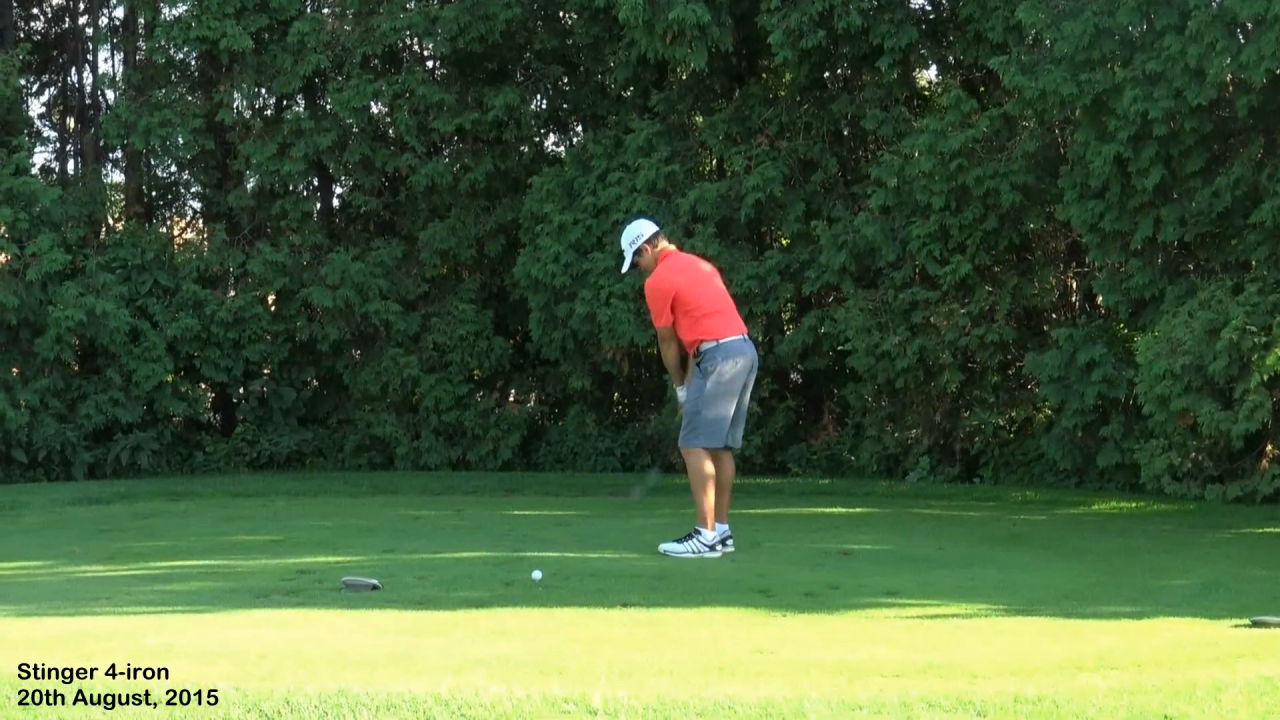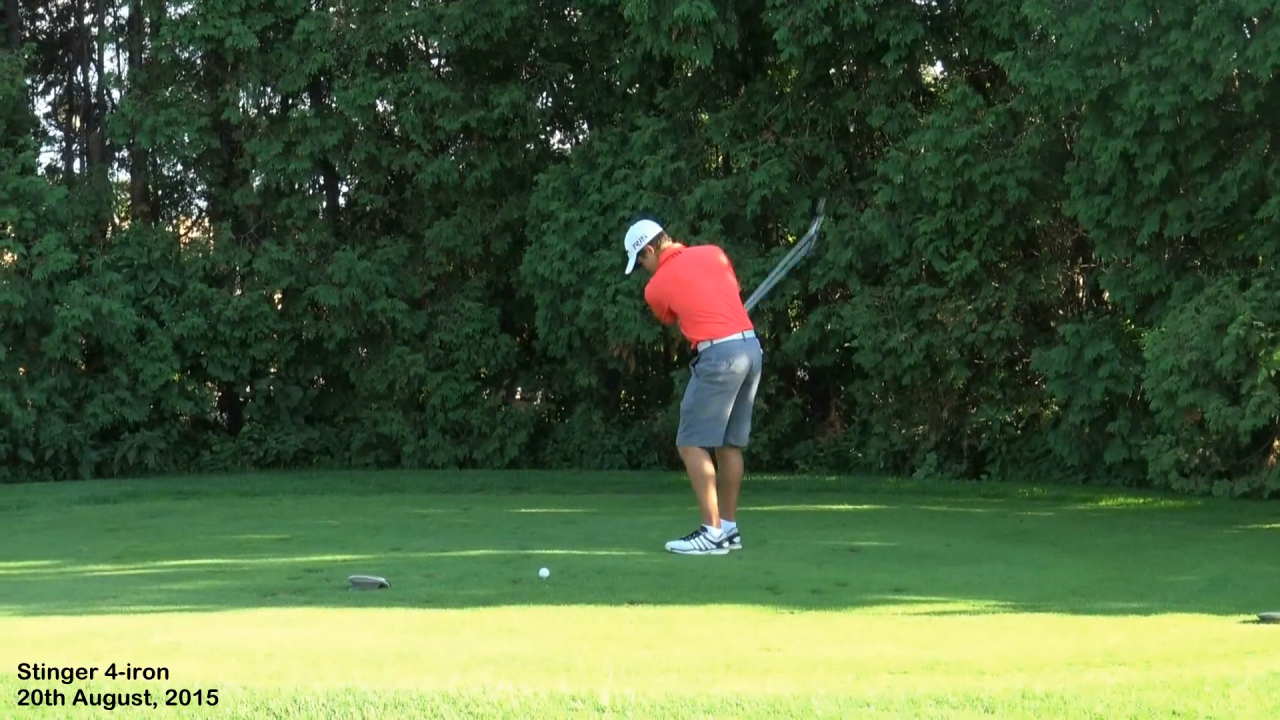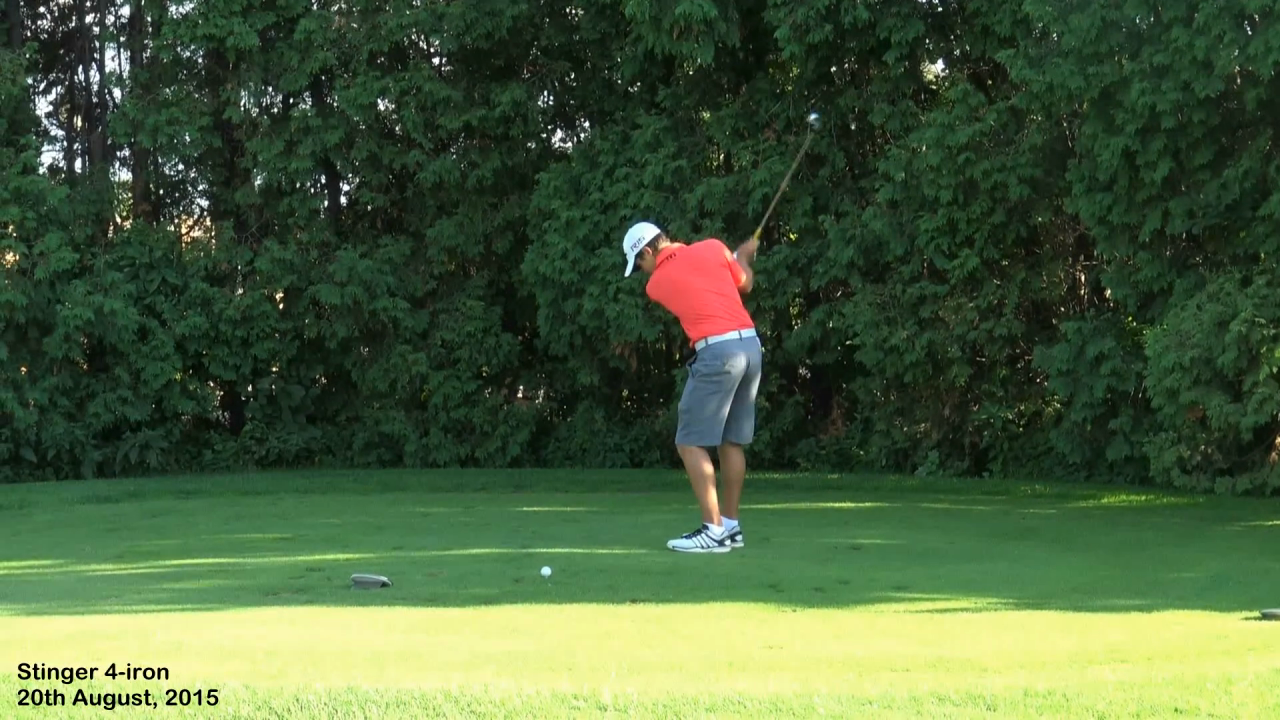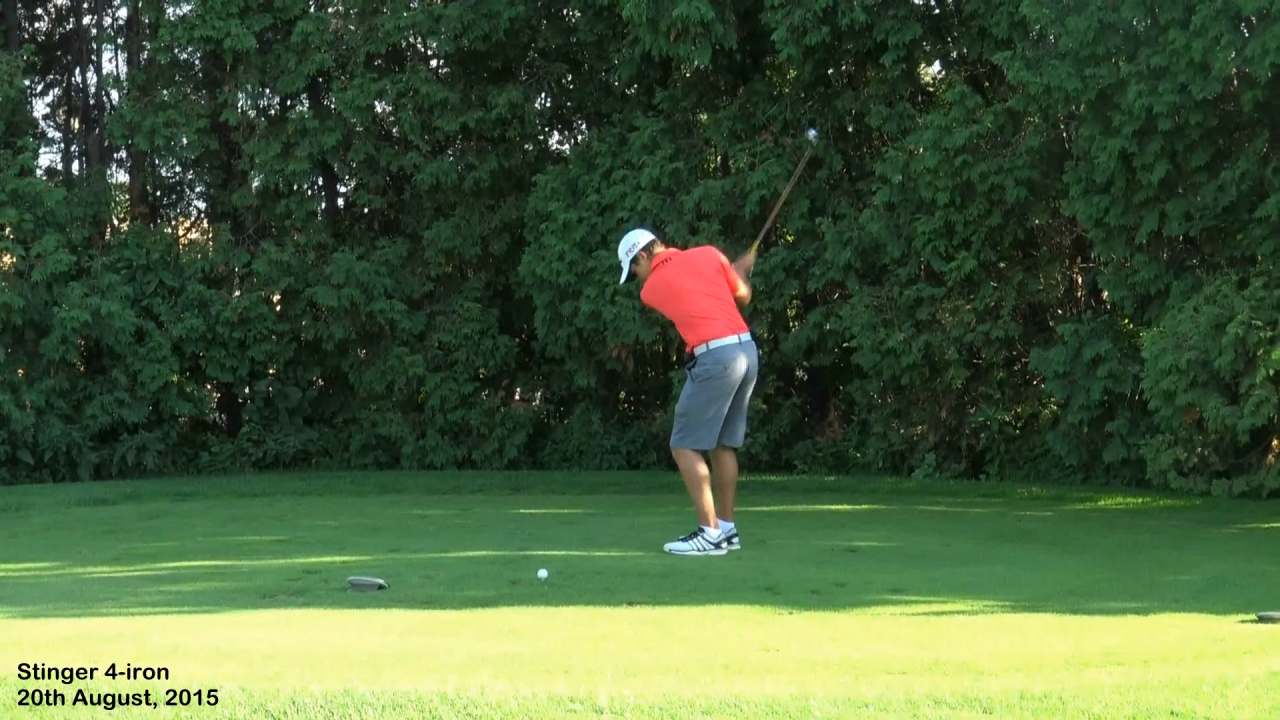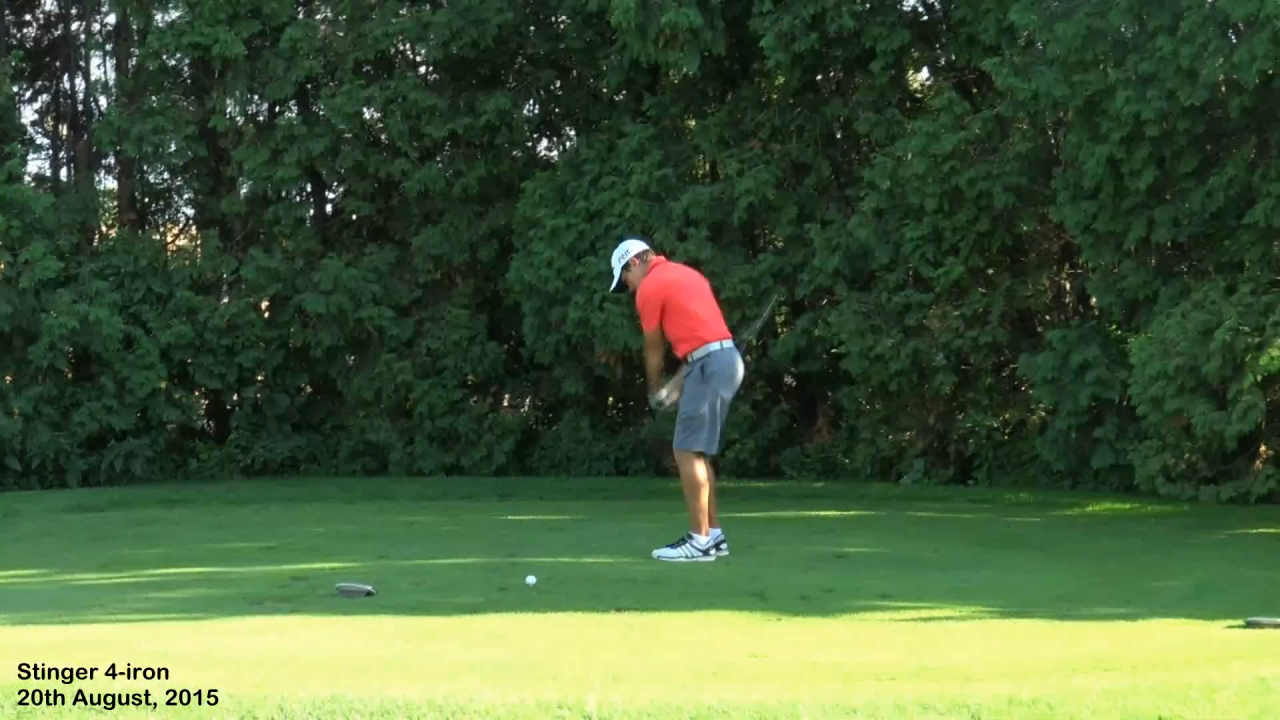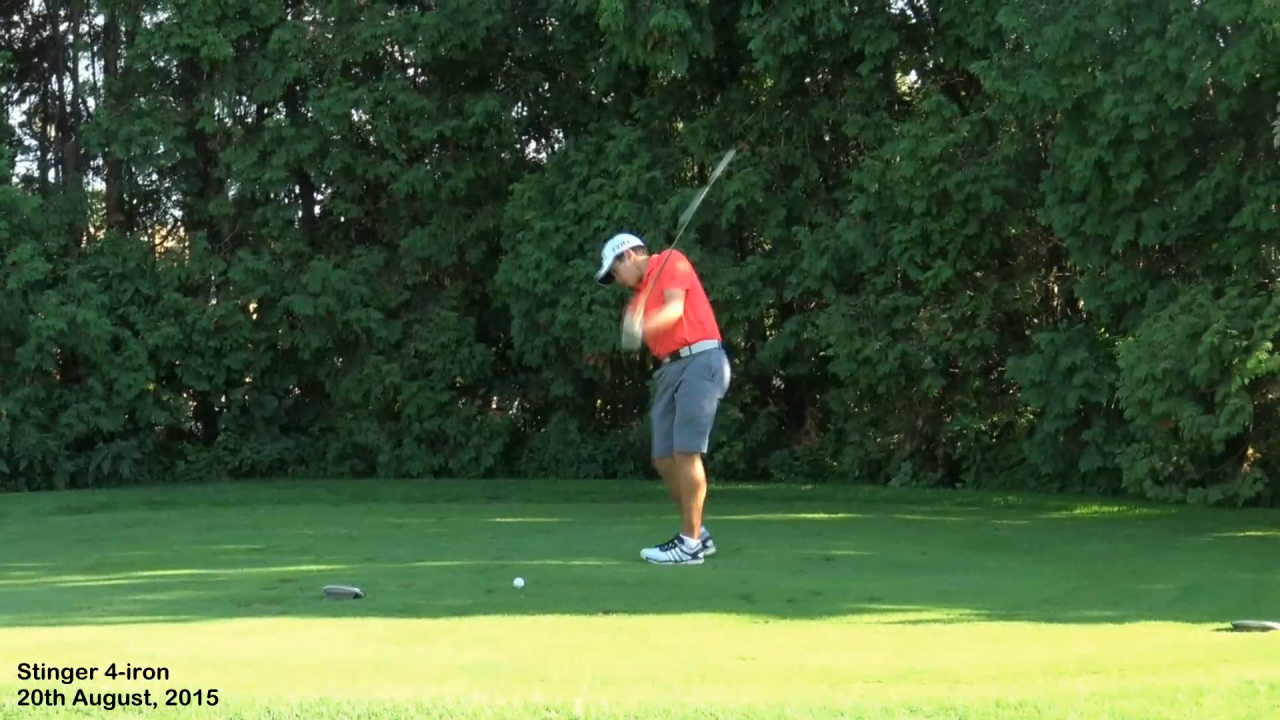
dt=0.2s
person 1, frame 1
left shoulder: (656, 282)
right shoulder: (697, 264)
left elbow: (668, 342)
left wrist: (680, 387)
right wrist: (688, 383)
left hip: (720, 356)
right hip: (744, 351)
left knee: (695, 445)
right knee: (721, 446)
left ankle: (705, 536)
right ankle: (720, 530)
person 1, frame 2
left shoulder: (655, 288)
right shoulder: (711, 253)
left hip: (719, 355)
right hip: (750, 348)
left knee: (692, 444)
right knee: (729, 444)
left ankle: (712, 533)
right ankle: (727, 526)
person 1, frame 3
left shoulder: (656, 285)
right shoulder: (712, 248)
right elbow: (744, 285)
right wrist: (742, 257)
left hip: (717, 354)
right hip: (750, 345)
left knee: (690, 444)
right knee: (730, 442)
left ankle: (714, 530)
right ankle: (729, 525)
person 1, frame 4
left shoulder: (650, 291)
right shoulder: (708, 254)
right elbow: (743, 295)
right wrist: (739, 269)
left hip: (714, 359)
right hip: (745, 351)
left knee: (685, 447)
right knee: (720, 446)
left ankle: (710, 533)
right ankle: (725, 527)
person 1, frame 5
left shoulder: (651, 288)
right shoulder: (682, 273)
left elbow: (653, 349)
left wrist: (659, 388)
right wrist: (675, 384)
left hip: (711, 363)
right hip: (710, 364)
left knee: (688, 451)
right knee: (690, 452)
left ankle: (700, 540)
right ankle: (712, 534)
person 1, frame 6
left shoulder: (668, 261)
right shoulder: (637, 294)
left elbow: (674, 307)
right elbow: (635, 318)
left wrist: (644, 325)
right wrist: (632, 322)
left hip: (703, 362)
right hip: (670, 368)
left knee: (685, 453)
right knee: (664, 456)
left ankle: (690, 542)
right ankle: (697, 533)
